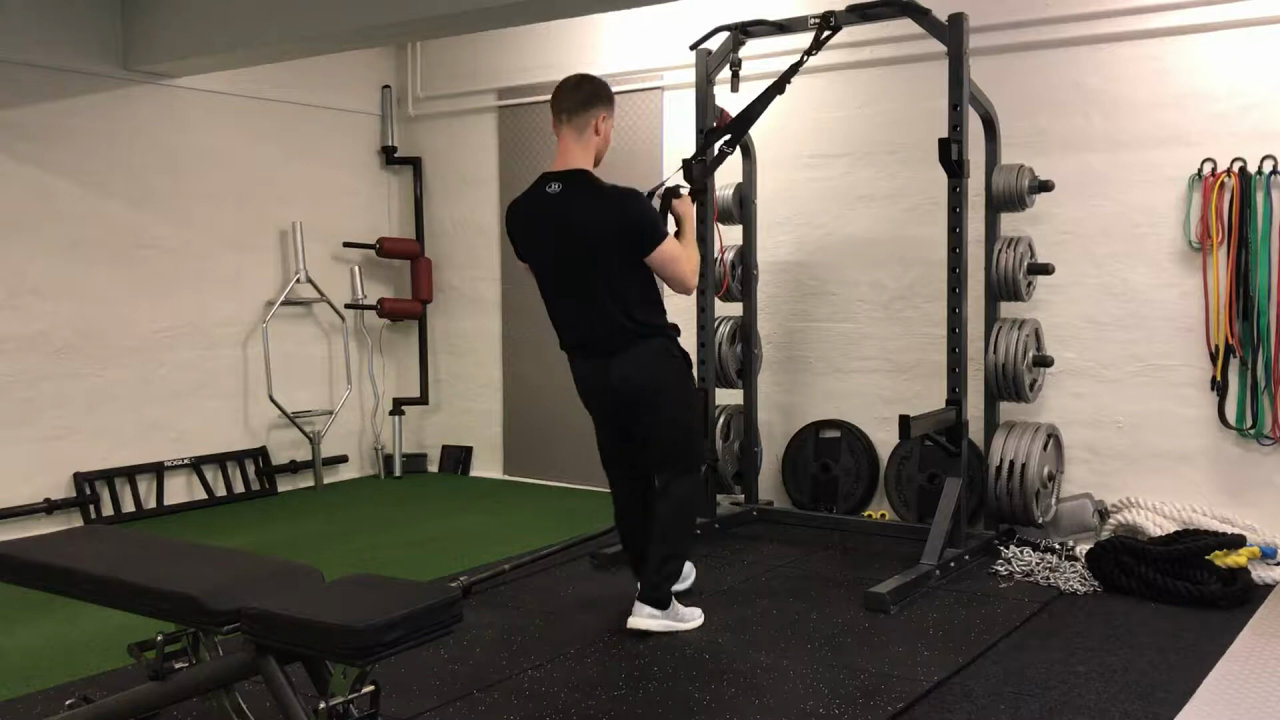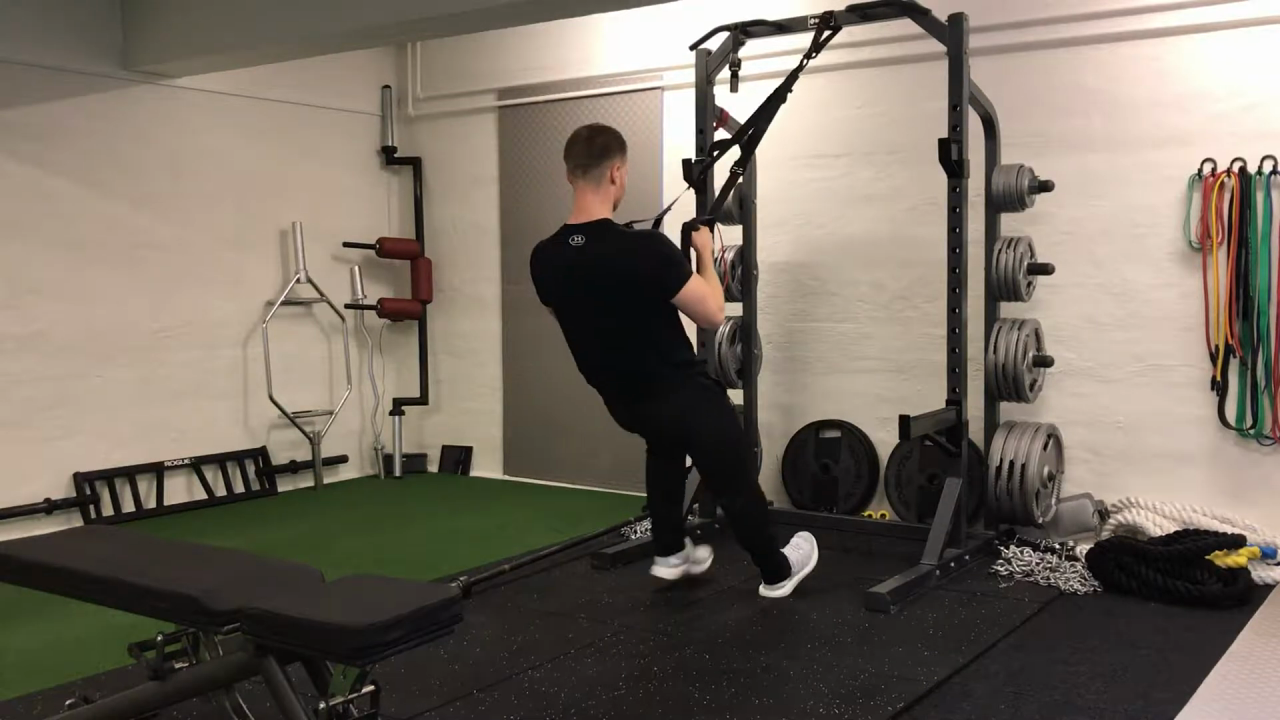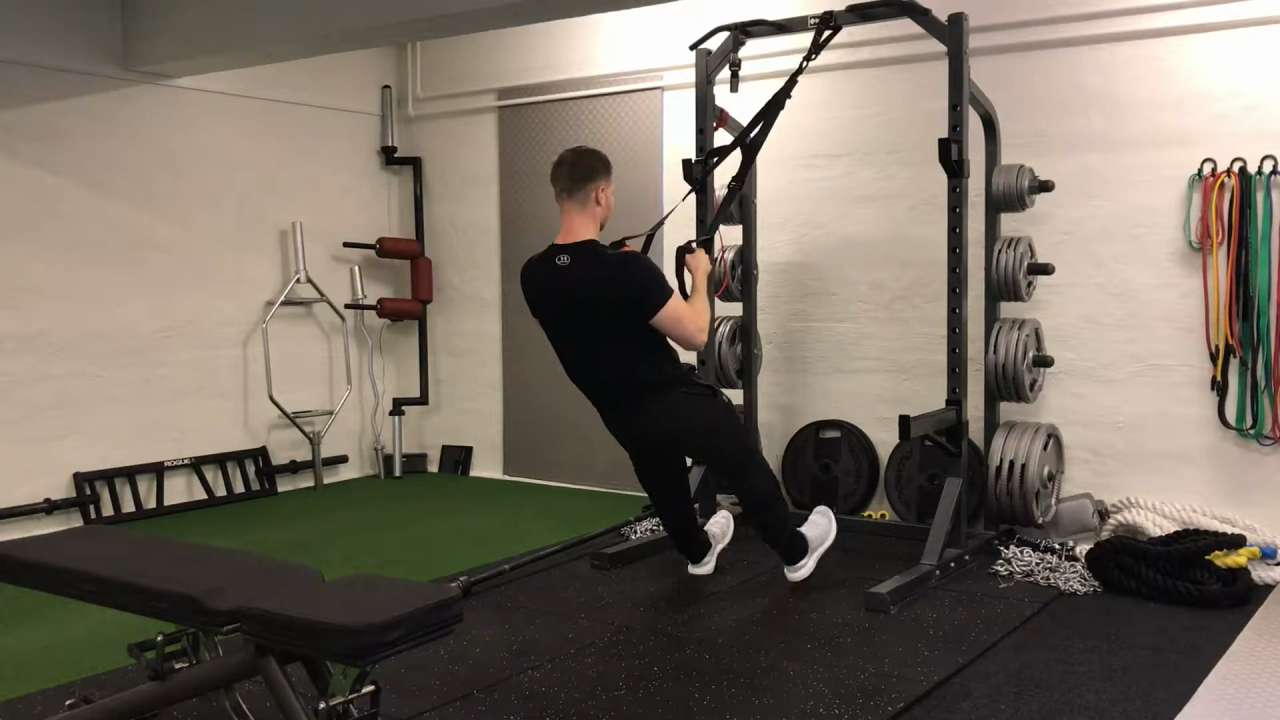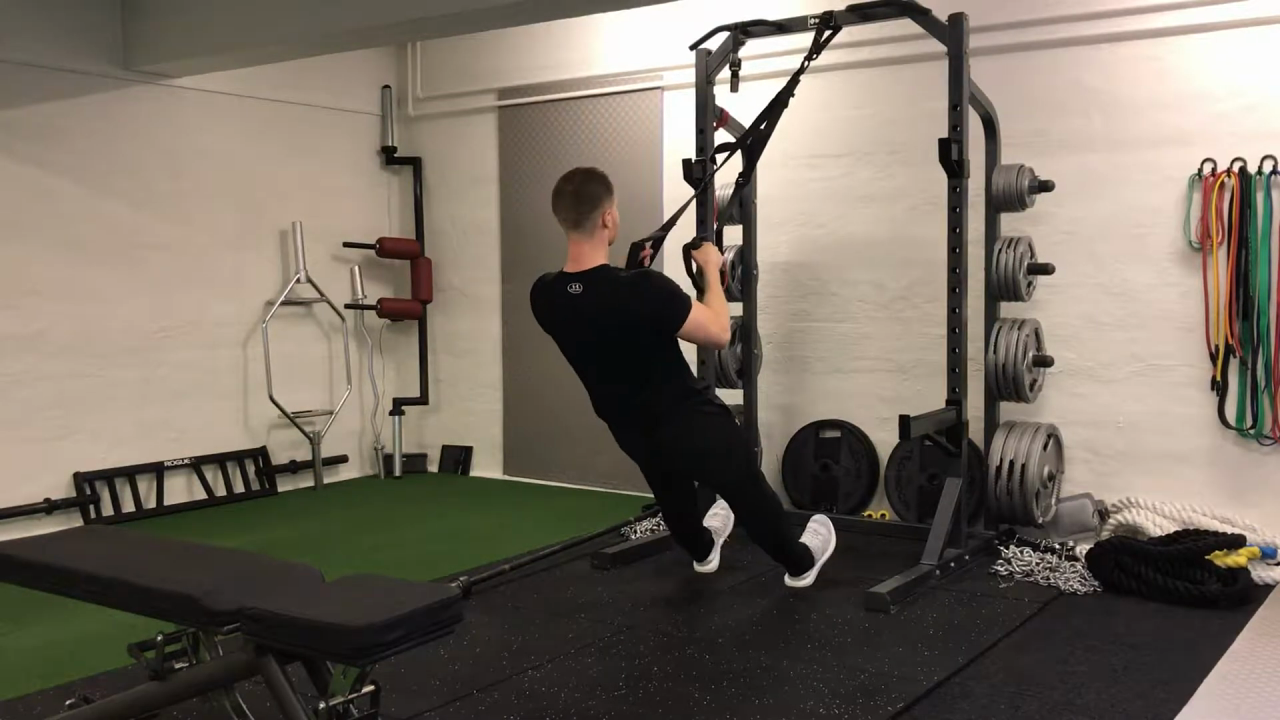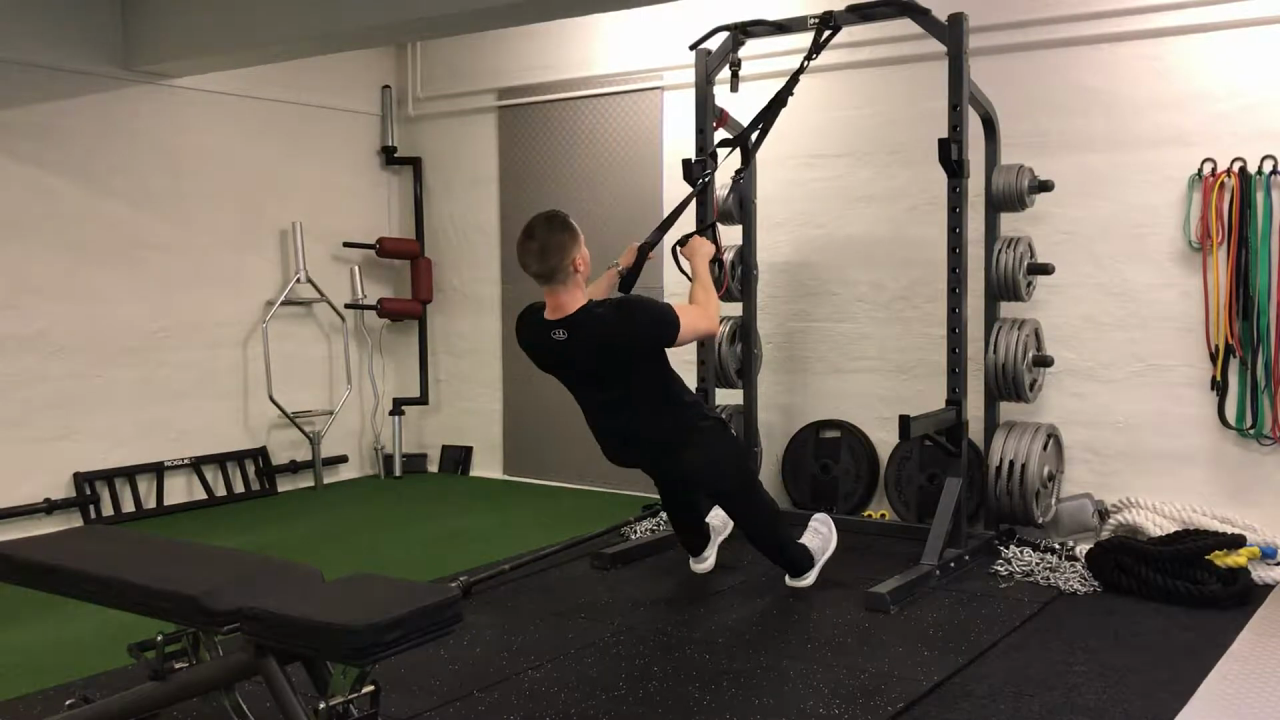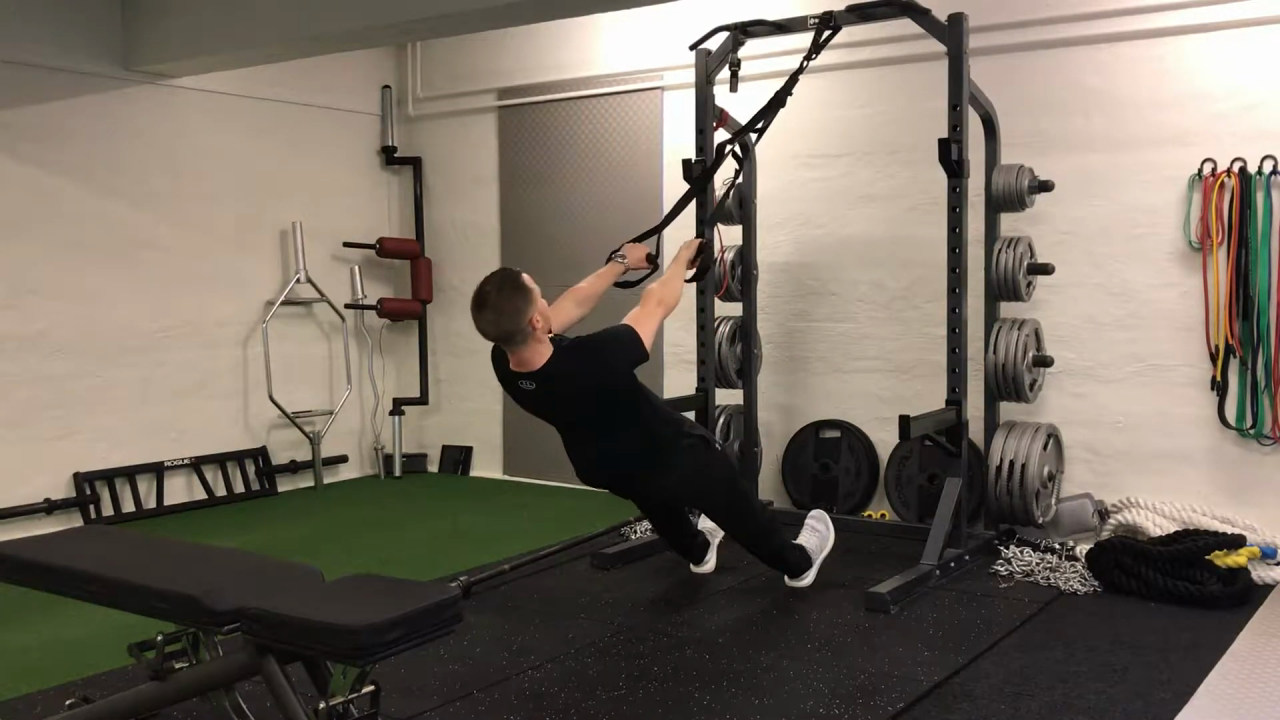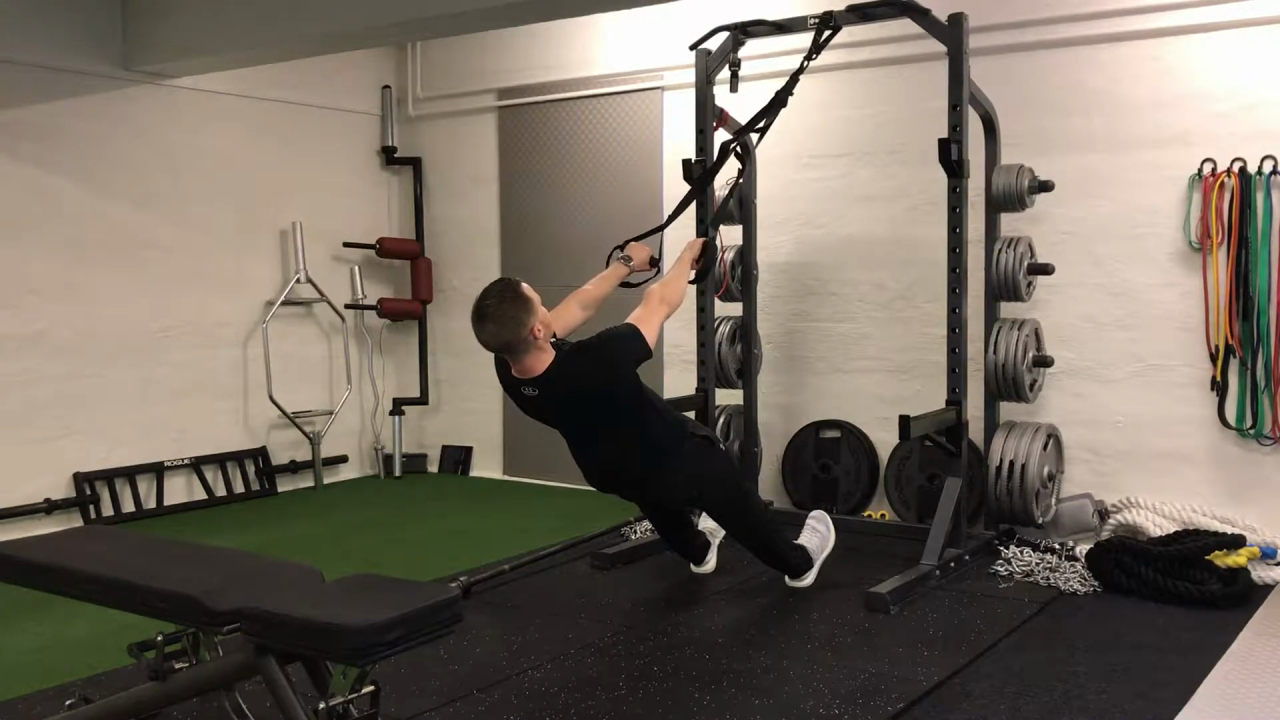
dt=0.7s
person 1, frame 1
left shoulder: (522, 212)
right shoulder: (622, 206)
right elbow: (686, 278)
right wrist: (687, 222)
left hip: (588, 366)
right hip: (648, 358)
left knee: (627, 471)
right knee: (681, 470)
left ankle: (657, 575)
right ankle: (653, 599)
person 1, frame 2
left shoulder: (545, 260)
right shoulder: (645, 249)
right elbow: (712, 314)
right wrist: (704, 254)
left hip: (622, 400)
right hip: (681, 395)
left knee: (666, 446)
right knee: (734, 479)
left ankle: (671, 552)
right ankle: (777, 572)
person 1, frame 3
left shoulder: (535, 277)
right shoulder: (626, 270)
right elbow: (695, 335)
right wrist: (700, 277)
left hip: (622, 415)
right hip: (676, 404)
left knee: (663, 480)
right knee: (746, 467)
left ankle: (699, 551)
right ankle: (796, 552)
person 1, frame 4
left shoulder: (544, 297)
right shoulder: (643, 290)
right elbow: (719, 333)
right wrist: (710, 269)
left hip: (631, 430)
right hip: (690, 425)
left knee: (670, 484)
right knee: (746, 490)
left ankle: (702, 548)
right ankle: (800, 562)
person 1, frame 5
left shoulder: (529, 330)
right shoulder: (629, 319)
right elbow: (708, 320)
left wrist: (618, 269)
right wrist: (699, 261)
left hip: (626, 446)
right hip: (689, 439)
left knee: (675, 476)
right knee: (742, 495)
left ankle: (699, 546)
right ankle: (800, 562)
person 1, frame 6
left shoulder: (504, 364)
right shoulder: (594, 362)
left elbow: (573, 304)
right elbow: (656, 303)
left wrist: (621, 262)
right wrist: (683, 257)
left hip: (611, 470)
right hip: (674, 461)
right knee: (733, 506)
left ankle: (698, 551)
right ankle: (798, 563)
person 1, frame 7
left shoulder: (507, 372)
right shoulder: (596, 366)
left elbow: (579, 306)
right elbow: (658, 303)
left wrist: (626, 263)
right wrist: (687, 255)
left hip: (614, 473)
right hip: (680, 463)
right knee: (736, 506)
left ankle: (698, 551)
right ankle: (798, 563)
